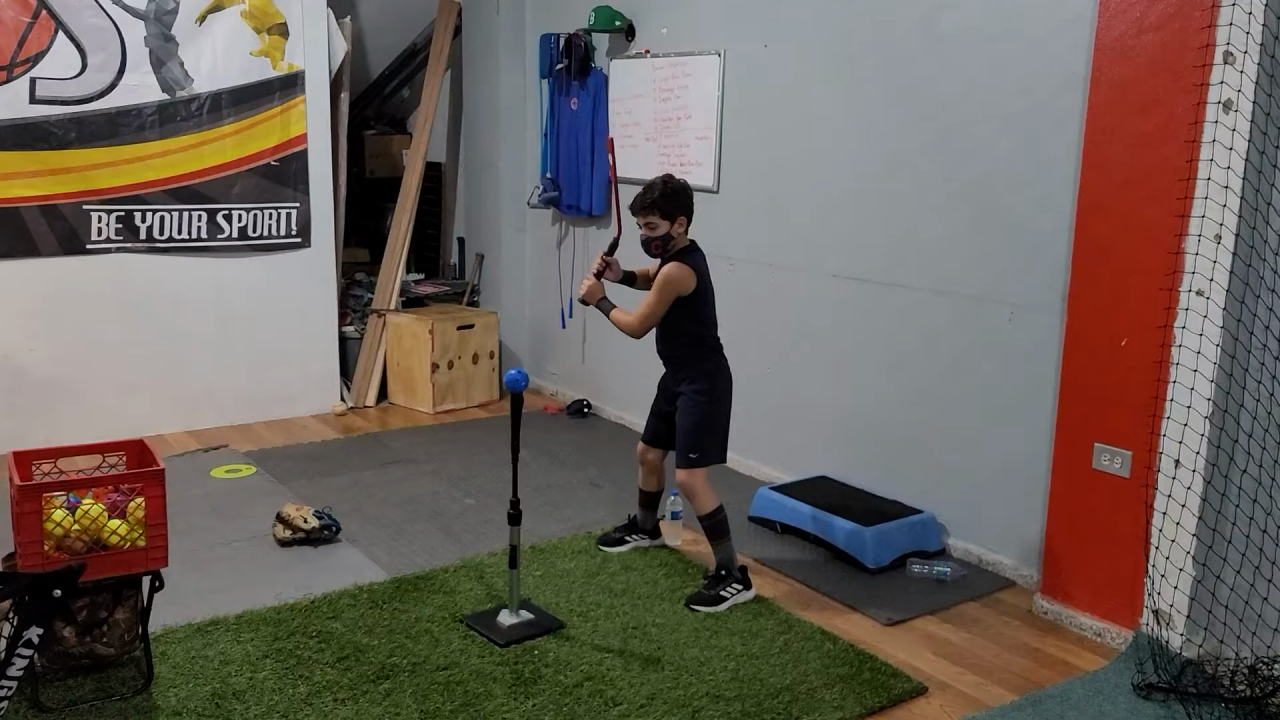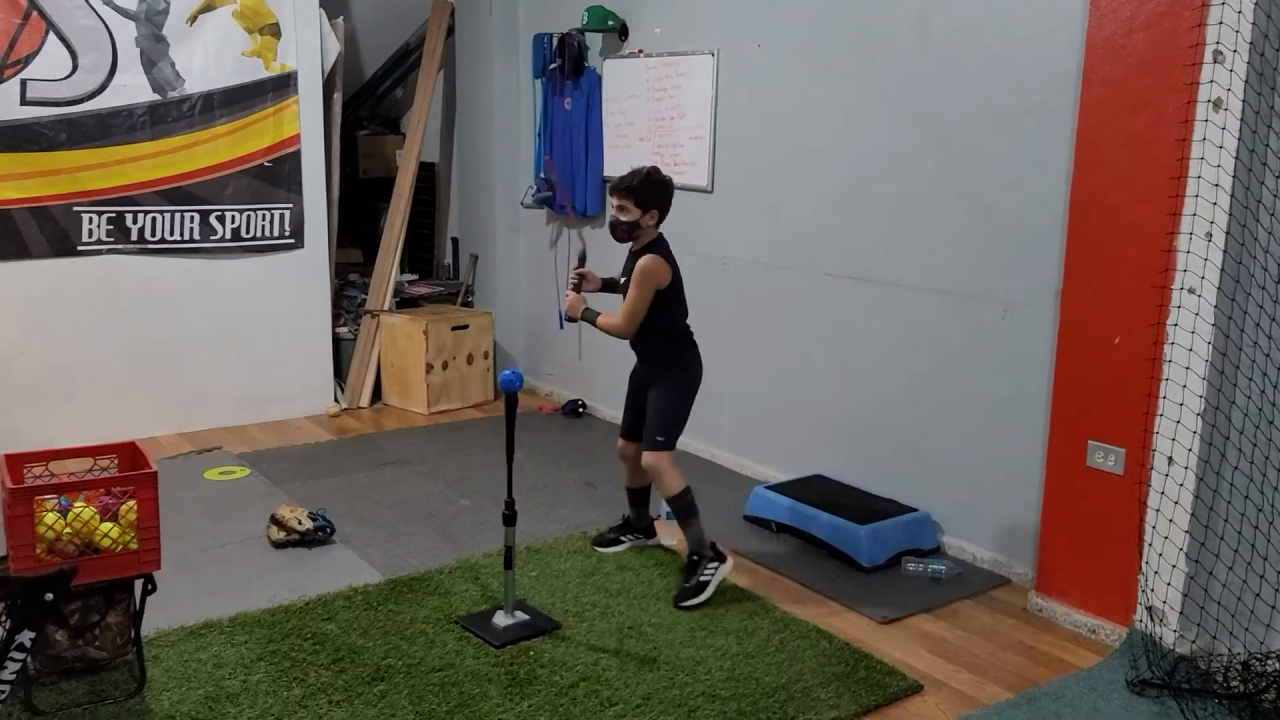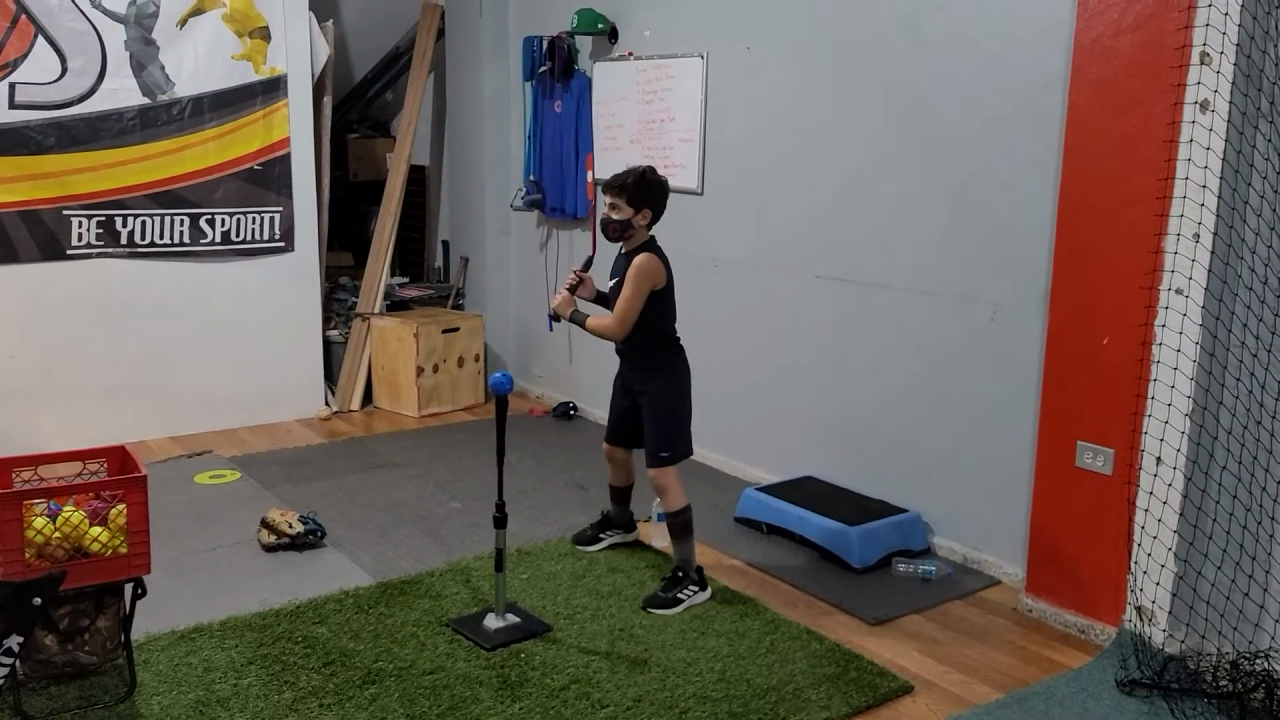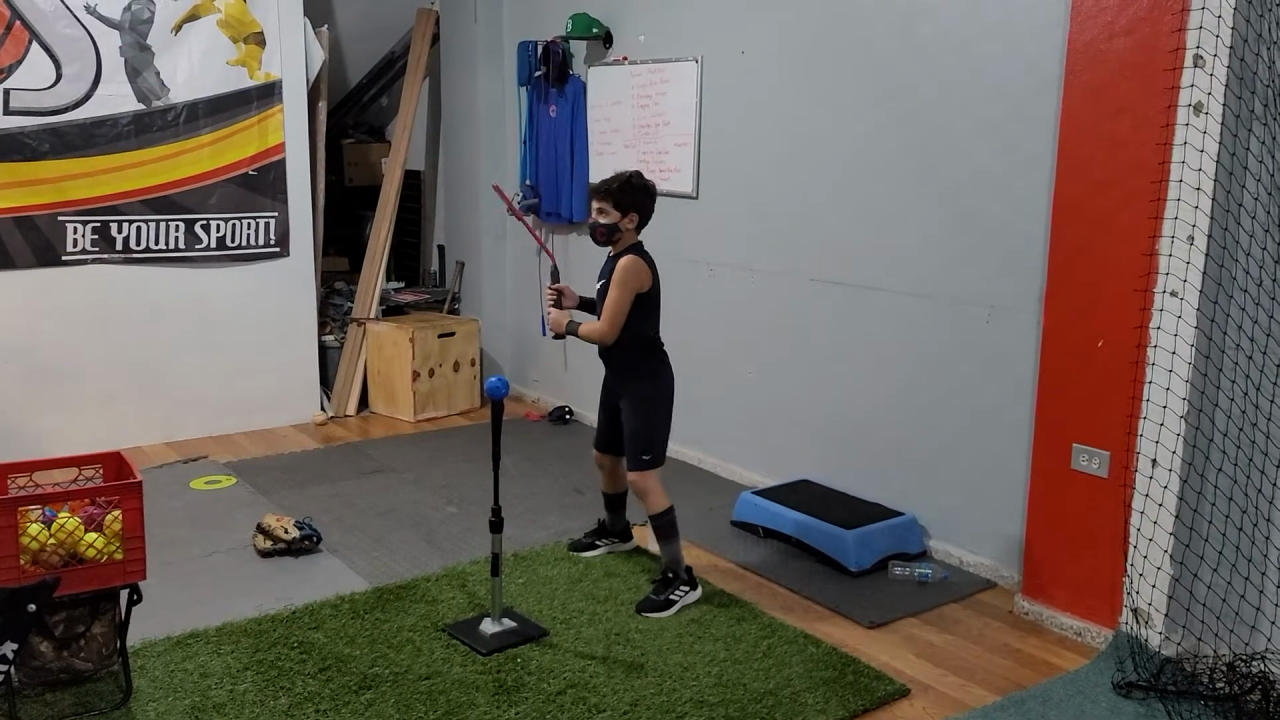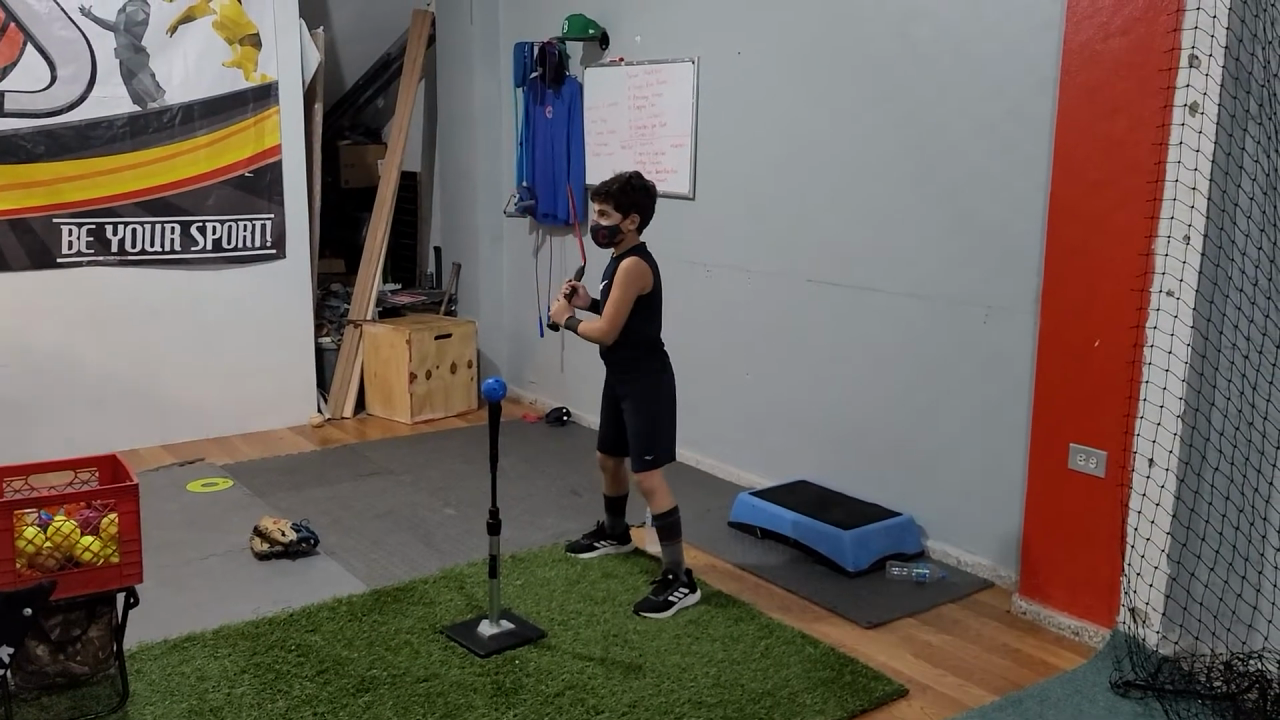
dt=0.5s
person 1, frame 1
left shoulder: (678, 270)
right shoulder: (677, 255)
left elbow: (637, 326)
right elbow: (651, 279)
left wrist: (599, 300)
right wrist: (620, 274)
left hip: (702, 383)
right hip: (679, 377)
left knee: (689, 477)
right knee: (649, 451)
left ankle: (733, 576)
right ankle: (644, 527)
person 1, frame 2
left shoulder: (651, 261)
right shoulder: (643, 250)
left elbow: (625, 326)
left wrist: (583, 311)
right wrist: (602, 283)
left hip: (675, 369)
right hip: (650, 364)
left knee: (656, 459)
right knee: (629, 448)
left ankle: (707, 557)
right ankle: (639, 525)
person 1, frame 3
left shoulder: (646, 261)
right shoulder: (627, 253)
left elbow: (616, 328)
left wrist: (571, 311)
right wrist: (596, 294)
left hip: (662, 377)
right hip: (632, 371)
left knee: (662, 474)
right knee: (615, 449)
left ankle: (690, 577)
right ankle: (619, 522)
person 1, frame 4
left shoulder: (631, 263)
right shoulder: (617, 259)
left elbow: (607, 332)
left wrist: (566, 325)
right wrist: (579, 302)
left hip: (645, 381)
right hip: (619, 377)
left knee: (641, 477)
right knee: (606, 457)
left ankle: (680, 578)
right ankle: (615, 531)
person 1, frame 5
left shoulder: (633, 265)
right shoulder: (621, 260)
left elbow: (606, 333)
left wrist: (567, 318)
right wrist: (589, 303)
left hip: (645, 381)
right hip: (621, 378)
left knee: (647, 477)
right knee: (609, 460)
left ankle: (679, 579)
right ankle: (614, 533)
